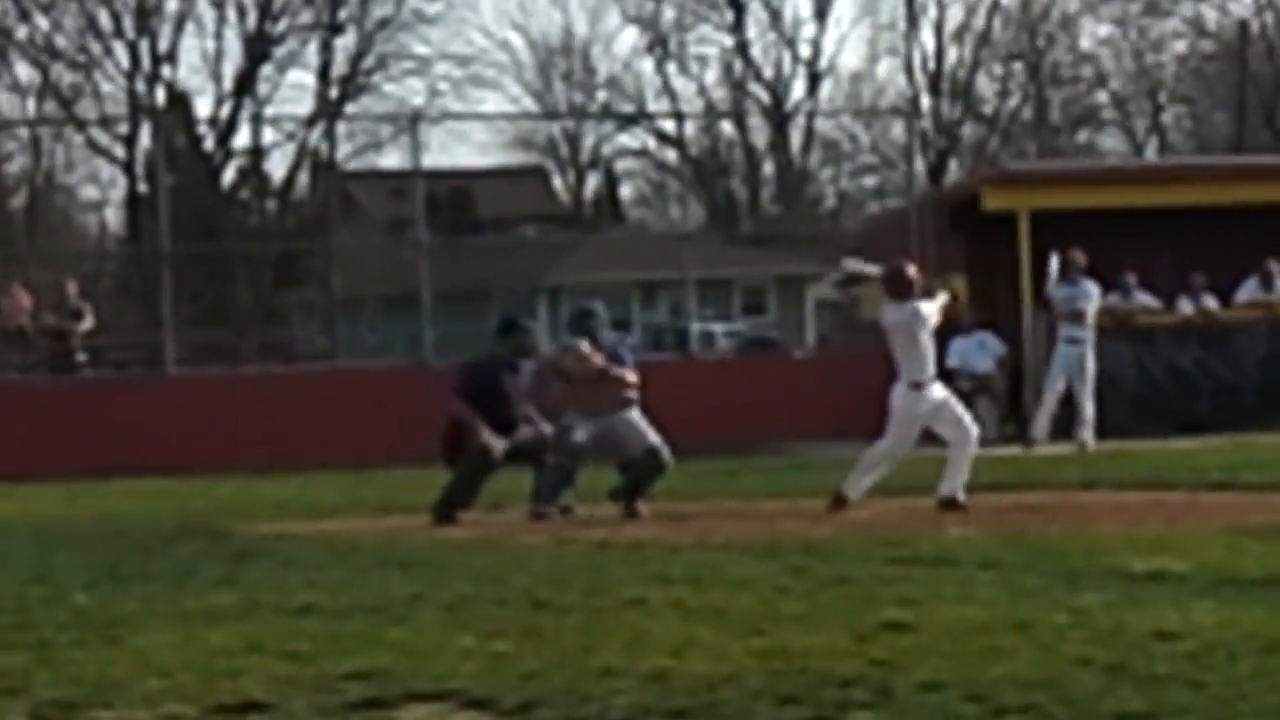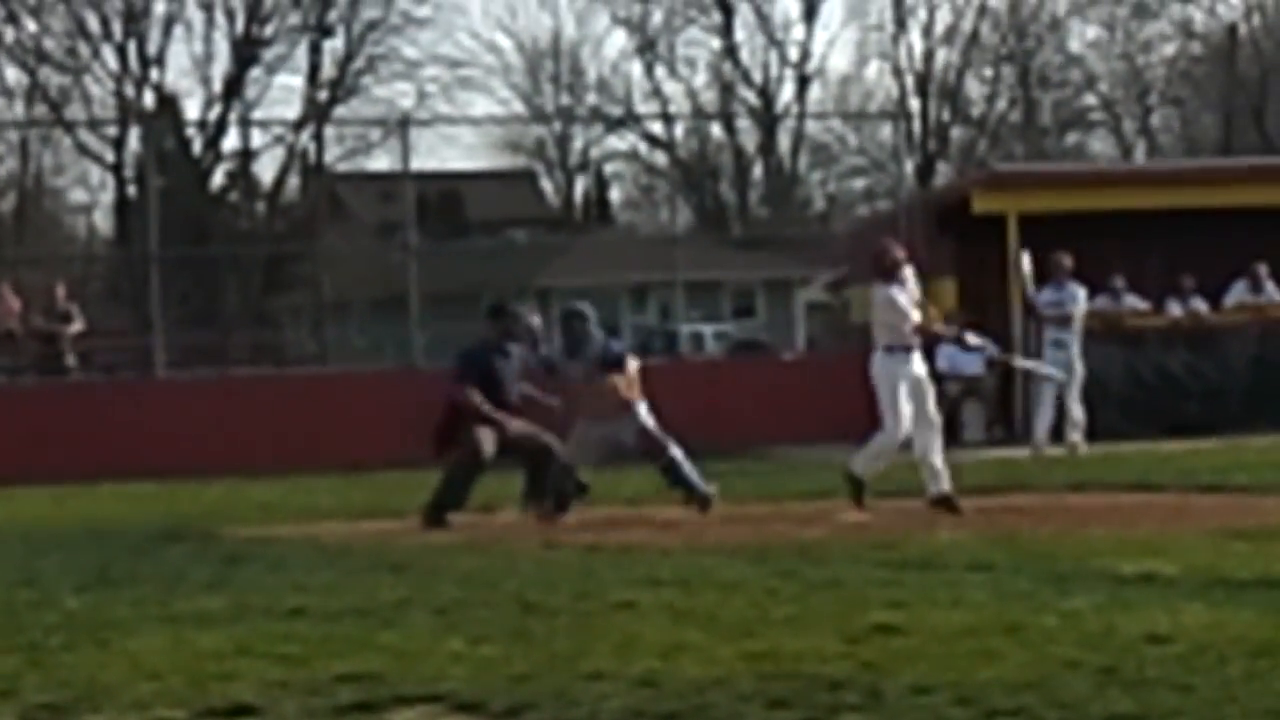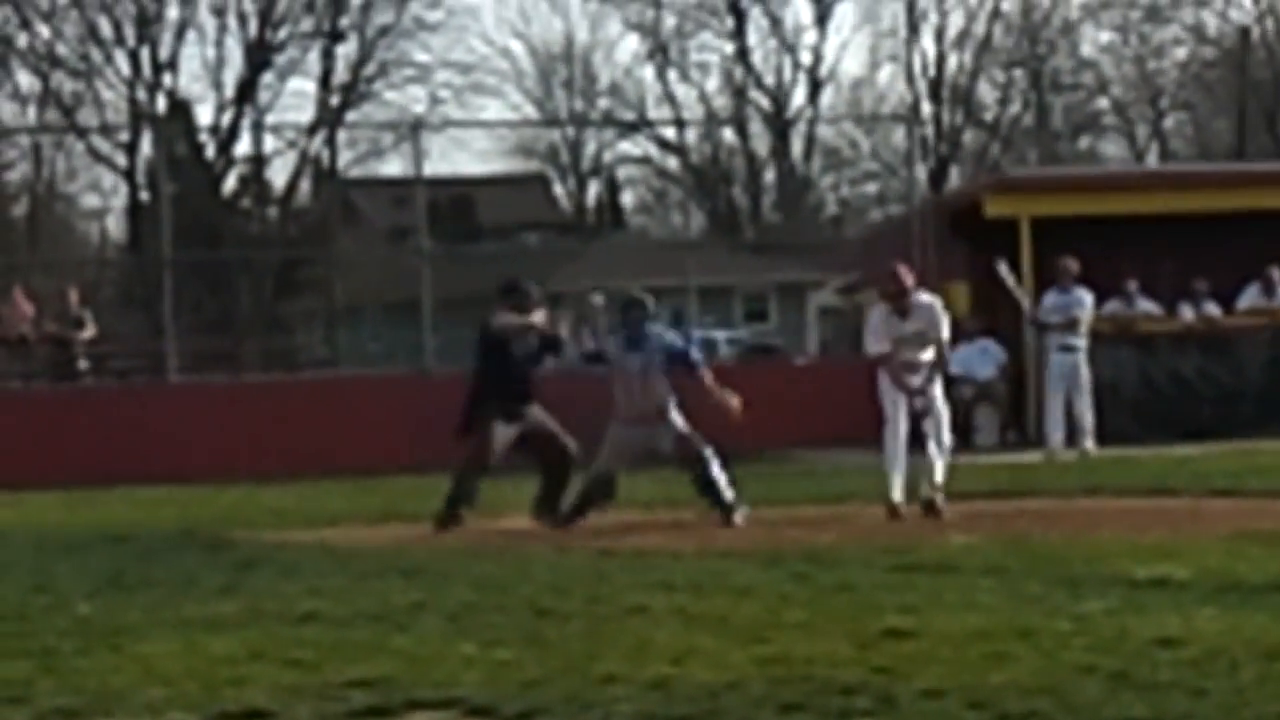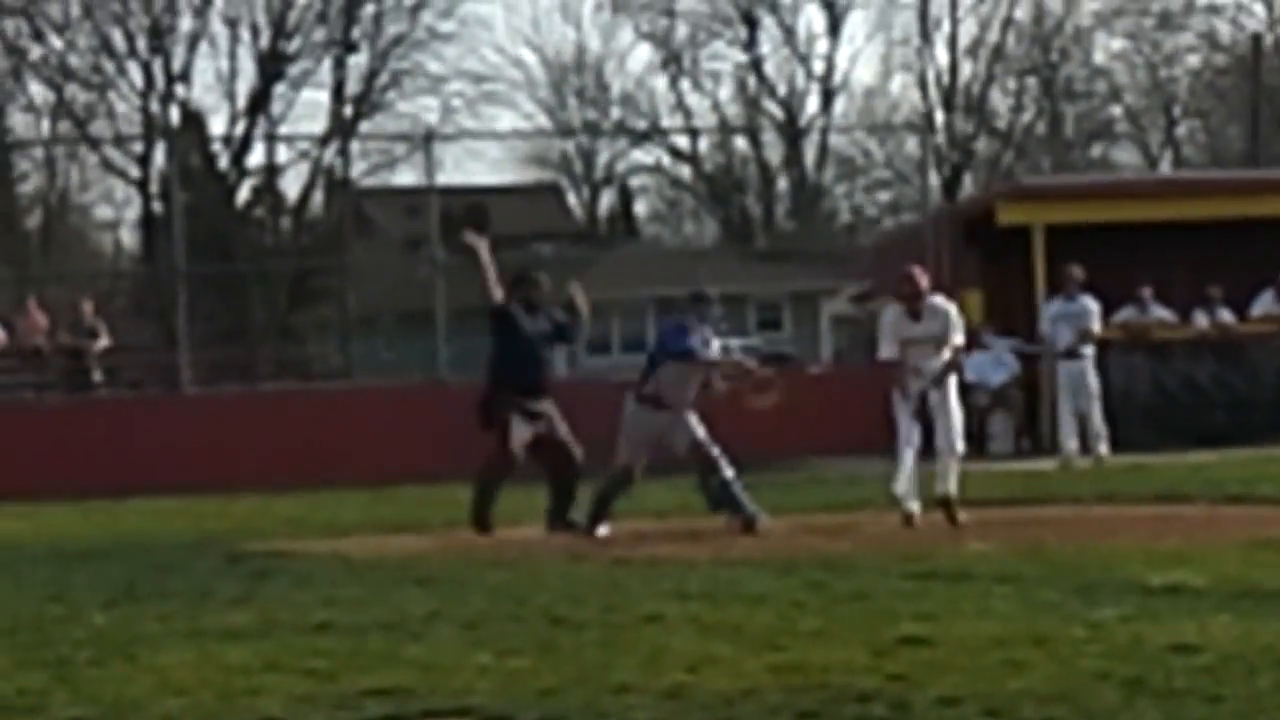
dt=0.2s
person 1, frame 1
left shoulder: (890, 310)
right shoulder: (917, 311)
right elbow: (935, 305)
right wrist: (942, 296)
left hip: (931, 388)
right hip: (915, 393)
left knee: (967, 434)
right knee: (892, 446)
left ankle: (949, 495)
right ankle: (846, 493)
person 1, frame 2
left shoulder: (903, 276)
right shoulder: (887, 293)
right elbow: (920, 326)
right wrist: (954, 335)
left hip: (912, 360)
right hip: (889, 361)
left knee: (929, 425)
right knee: (899, 429)
left ankle: (938, 492)
right ankle: (858, 469)
person 1, frame 3
left shoulder: (931, 305)
right shoulder: (877, 316)
left elbow: (943, 347)
right elbow: (882, 360)
left wrist: (927, 385)
right wrist: (907, 392)
left hip: (927, 375)
right hip: (893, 377)
left knee: (941, 434)
right knee: (897, 431)
left ankle: (931, 494)
right ankle: (894, 498)
person 1, frame 4
left shoulder: (946, 310)
right shoulder: (890, 317)
left elbow: (956, 354)
right elbow: (892, 363)
left wrist: (931, 387)
right wrist: (908, 397)
left hip: (941, 380)
right hip: (907, 382)
left knee: (952, 444)
right knee: (908, 442)
left ankle: (946, 494)
right ankle: (908, 509)
person 2, frame 1
left shoulder: (521, 367)
right shoulder: (480, 369)
right elbow: (458, 406)
left wrist: (538, 423)
right wrist: (481, 430)
left hip: (512, 433)
right hip: (480, 436)
left knee: (551, 442)
right knee: (489, 451)
right ankle: (445, 508)
person 2, frame 2
left shoulder: (514, 353)
right shoulder: (476, 355)
right elbow: (464, 393)
right wrist: (495, 416)
left hip: (506, 422)
right hip: (471, 423)
left knee: (548, 448)
right knee: (476, 453)
left ankle: (538, 503)
right ankle: (436, 511)
person 2, frame 3
left shoulder: (537, 333)
right shoulder: (496, 333)
left elbow: (561, 348)
right elbow: (498, 325)
left wrist: (549, 329)
right wrist: (530, 320)
left hip: (525, 410)
right hip: (493, 411)
left knee: (564, 451)
right knee: (482, 455)
left ankle: (547, 509)
right ankle: (449, 513)
person 2, frame 4
left shoulder: (547, 318)
right shoulder: (508, 315)
left elbow: (576, 329)
right elbow: (494, 293)
left wrist: (577, 301)
right wrist: (484, 255)
left hip: (543, 403)
right hip: (509, 402)
left knee: (569, 457)
right knee: (509, 453)
left ankle: (558, 516)
right ankle: (481, 509)
person 3, frame 1
left shoulder: (615, 352)
right shoulder: (565, 356)
left elbow: (632, 380)
left wrist: (603, 369)
left hip: (620, 415)
right hip: (582, 417)
left knee: (657, 458)
right knee: (568, 448)
left ankle: (628, 495)
right ankle: (545, 501)
person 3, frame 2
left shoulder: (604, 349)
right shoulder: (565, 357)
left elbow: (630, 360)
left wrist: (627, 375)
left hip: (626, 413)
right hip: (591, 421)
left knee: (656, 445)
left ankle: (697, 492)
person 3, frame 3
left shoulder: (664, 342)
right shoulder: (617, 347)
left elbow: (697, 366)
left wrist: (716, 391)
left hip: (662, 417)
right hip: (626, 423)
left knee: (698, 452)
right knee: (603, 473)
left ankle: (727, 505)
right ankle: (576, 511)
person 3, frame 4
left shoulder: (711, 342)
right shoulder: (676, 329)
left elbow: (706, 380)
right elbow: (690, 354)
right wrist: (732, 362)
left hip: (678, 413)
right hip: (645, 410)
left knee: (709, 457)
right knee: (625, 470)
left ankle: (744, 513)
right ankle: (596, 519)
person 4, frame 1
left shoulder: (1091, 288)
right shoulder: (1059, 289)
left elbow: (1083, 315)
right elbow: (1056, 313)
left wrist: (1060, 314)
left hip: (1083, 346)
right hip: (1063, 345)
left knee: (1084, 393)
right knee: (1052, 389)
left ankle: (1085, 437)
right ankle: (1038, 434)
person 4, frame 2
left shoulder: (1078, 292)
right shoulder: (1045, 292)
left elbow: (1071, 319)
right elbow: (1040, 319)
left wrist: (1047, 318)
left hip: (1071, 349)
right hip: (1050, 349)
left knee: (1072, 396)
right knee: (1045, 394)
left ankle: (1074, 439)
right ankle: (1040, 440)
person 4, frame 3
left shoulder: (1084, 296)
right shoulder: (1049, 297)
left elbow: (1076, 324)
right elbow: (1042, 323)
left wrist: (1052, 326)
right wrist: (1042, 325)
left hip: (1077, 353)
right hip: (1055, 354)
left knee: (1082, 401)
right knee: (1053, 400)
left ankle: (1087, 444)
right ankle: (1054, 444)
person 4, frame 4
left shoulder: (1090, 303)
right shoulder: (1052, 306)
left elbow: (1091, 333)
right elbow: (1045, 334)
left wrist: (1071, 348)
right wrist: (1053, 350)
left hip: (1083, 361)
right hip: (1061, 363)
left knee: (1091, 407)
right knee: (1063, 408)
left ankle: (1100, 449)
right ankle: (1069, 451)
